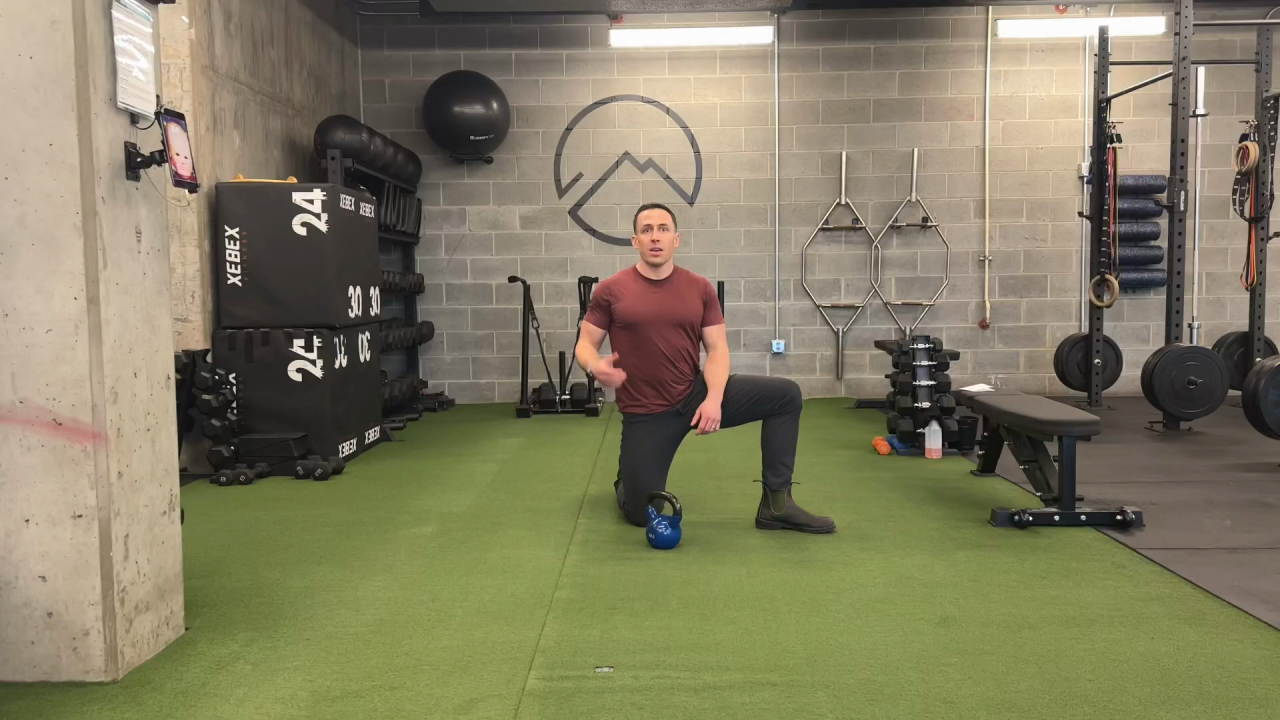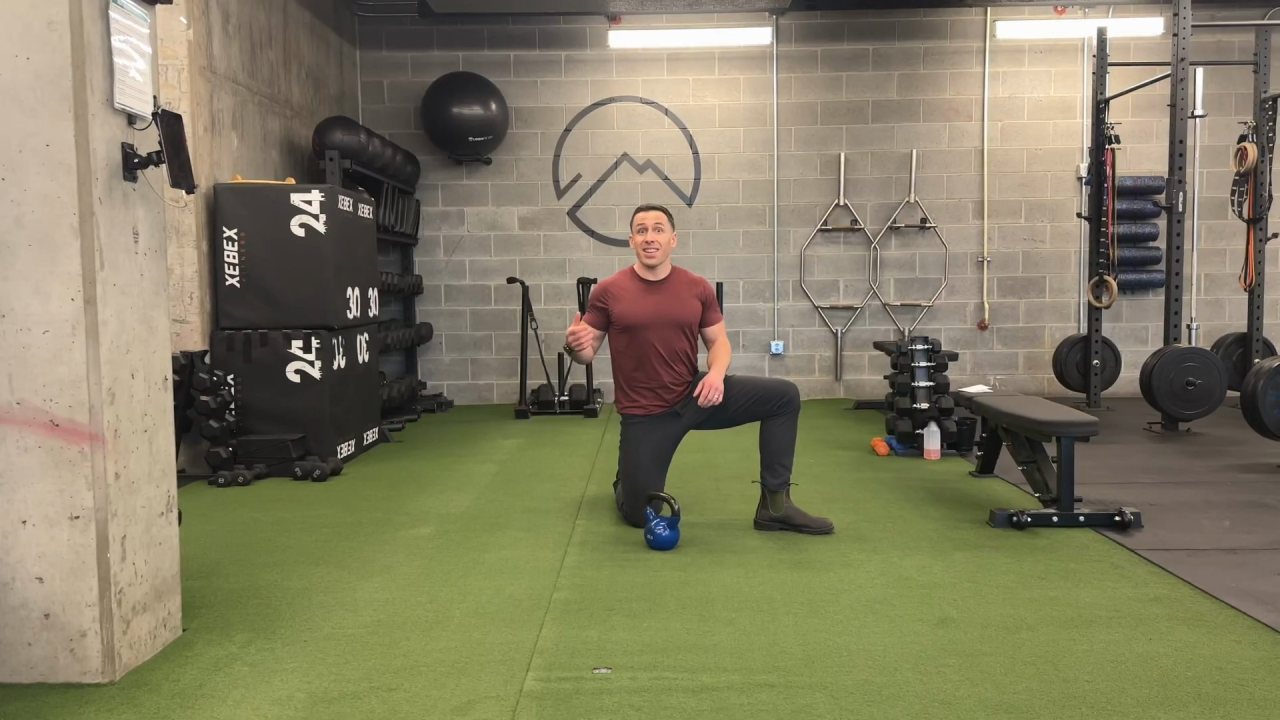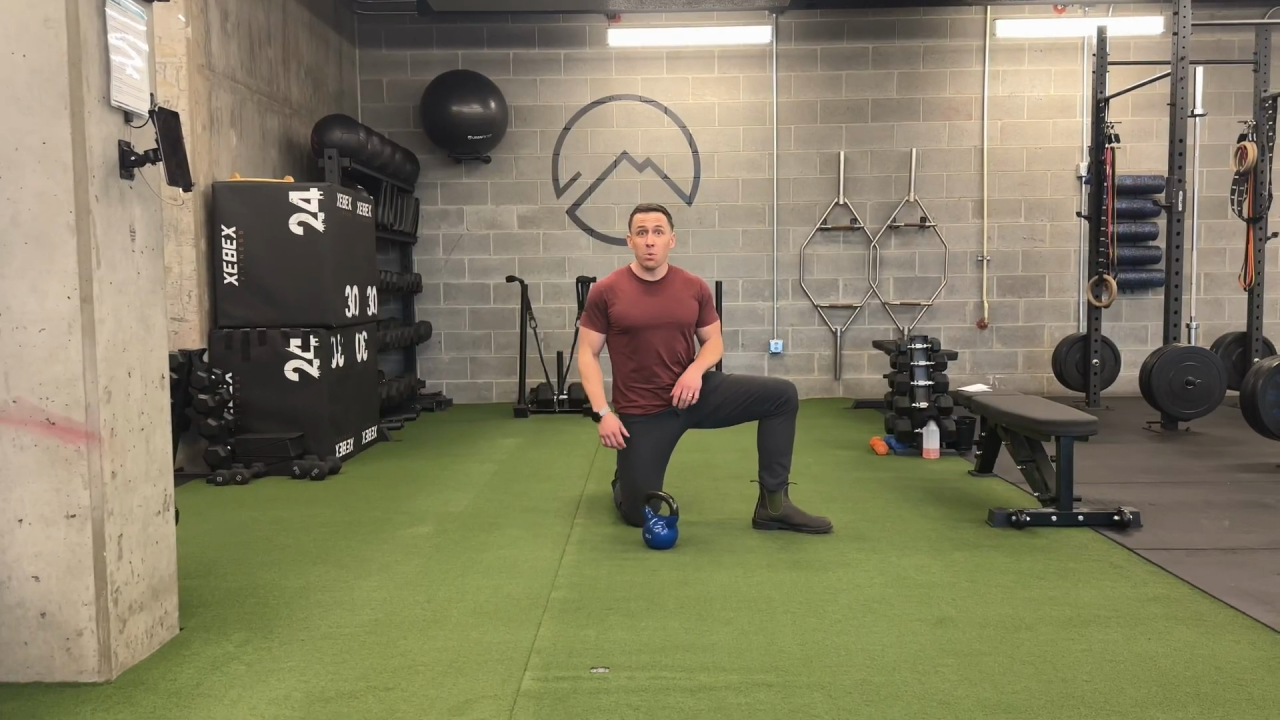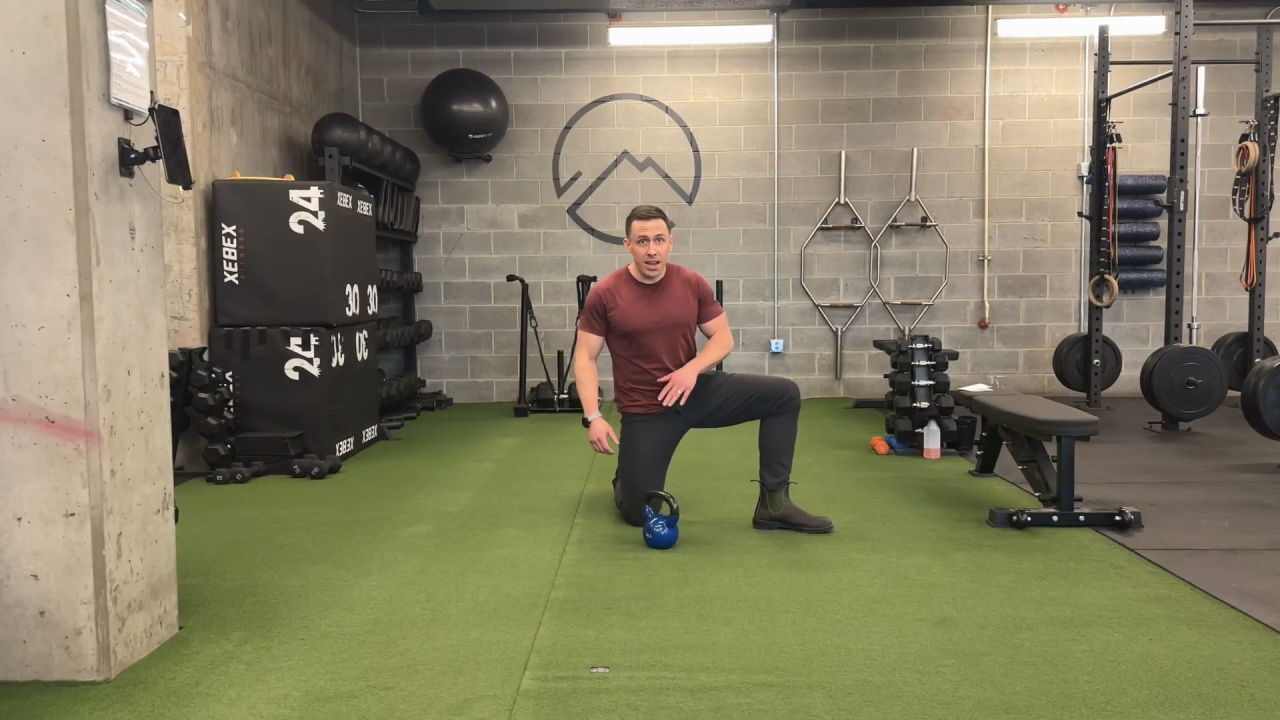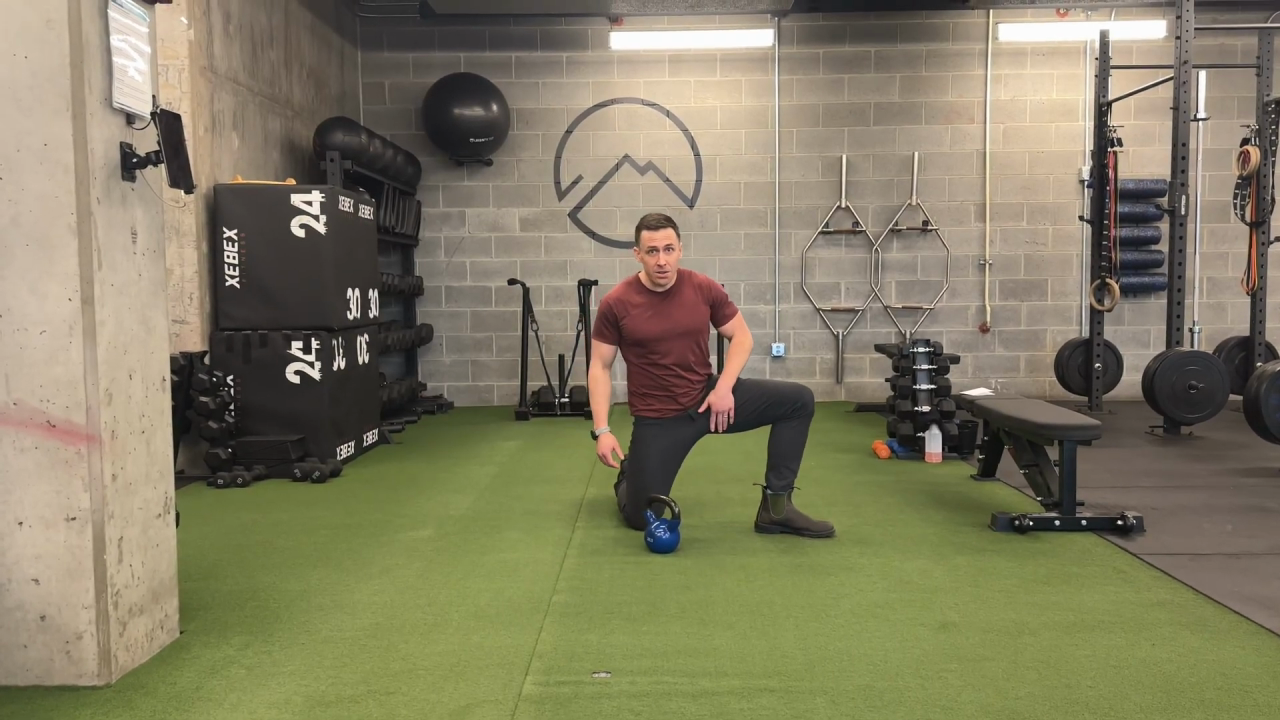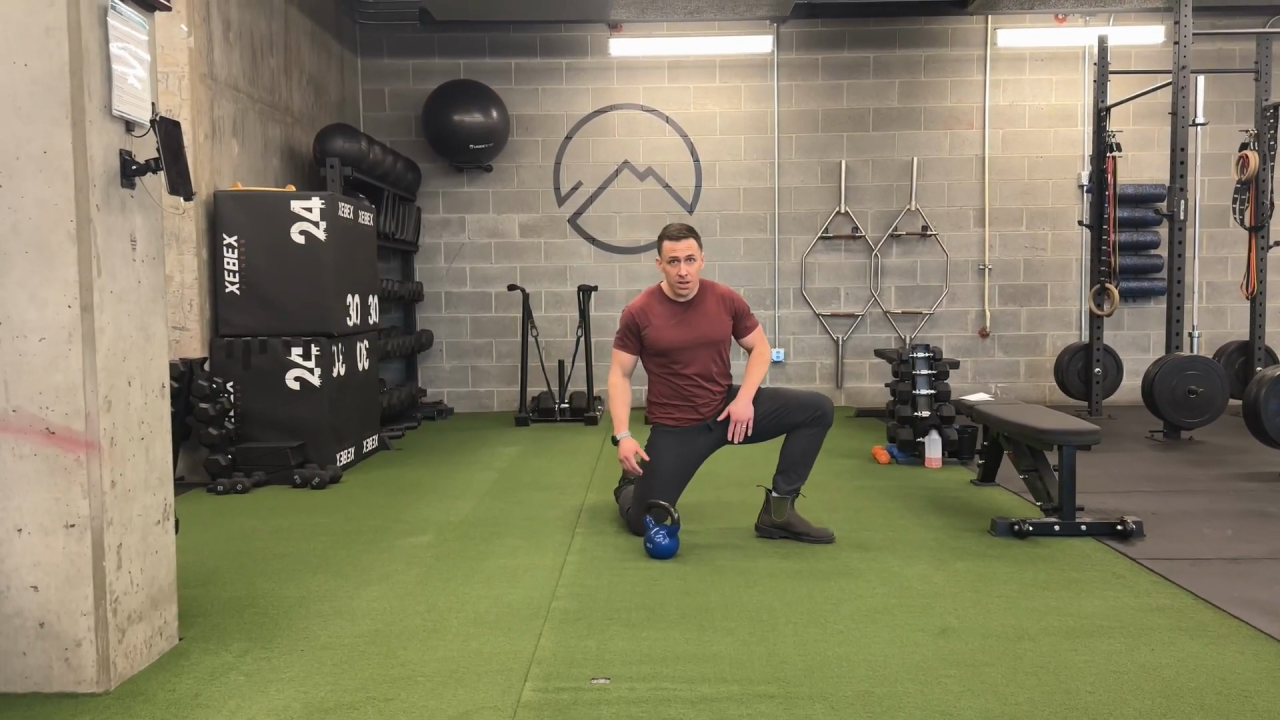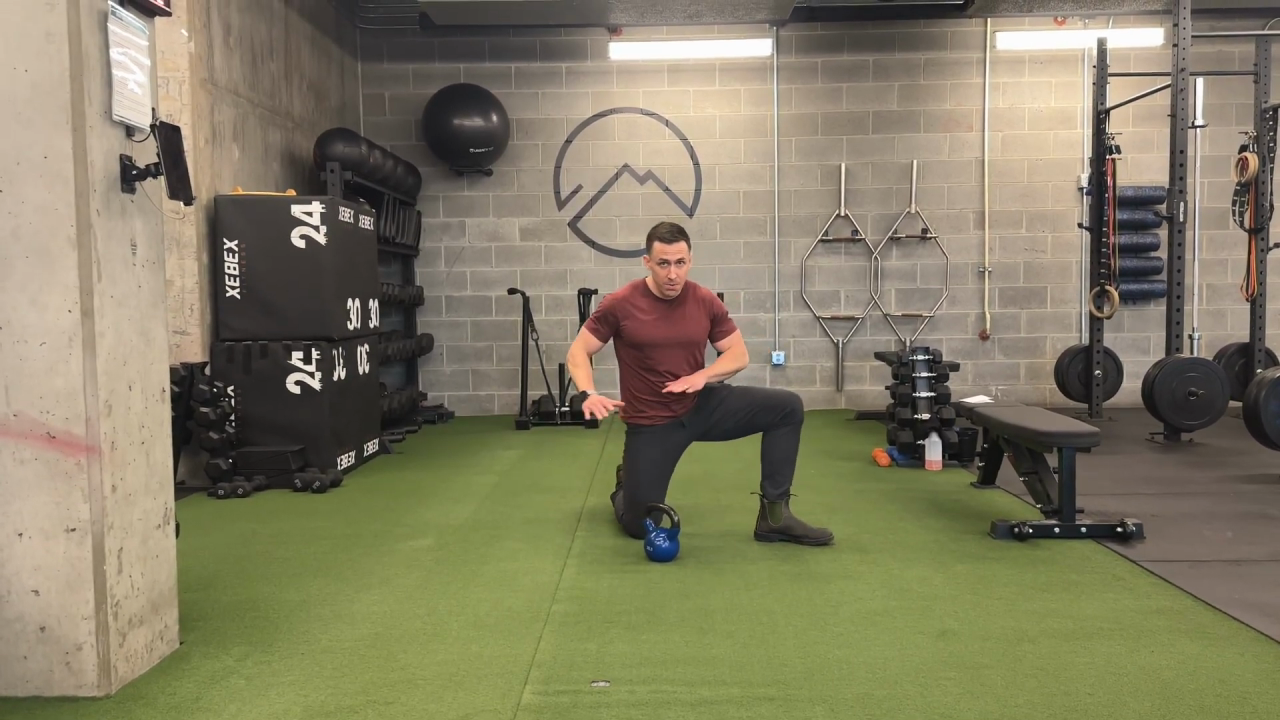
dt=0.5s
person 1, frame 1
left shoulder: (700, 288)
right shoulder: (611, 291)
left elbow: (717, 349)
right elbow: (586, 345)
left wrist: (714, 398)
right wrist: (595, 368)
left hip: (695, 393)
right hip: (645, 413)
left knee: (785, 395)
right knee: (642, 514)
left ankle: (776, 504)
right ankle: (627, 479)
person 1, frame 2
left shoulder: (698, 288)
right shoulder: (609, 292)
left elbow: (719, 341)
right elbow: (587, 348)
left wrist: (717, 372)
right wrist: (576, 347)
left hip: (695, 395)
right hip: (645, 413)
left knee: (784, 396)
right knee: (640, 515)
left ankle: (774, 505)
right ankle: (626, 479)
person 1, frame 3
left shoulder: (694, 287)
right shoulder: (606, 292)
left elbow: (713, 340)
right elbow: (588, 354)
left wrist: (697, 370)
right wrist: (603, 412)
left hip: (693, 394)
right hip: (642, 412)
left knee: (781, 395)
right knee: (639, 514)
left ankle: (773, 504)
right ankle: (625, 477)
person 1, frame 4
left shoulder: (692, 284)
right shoulder: (605, 295)
left elbow: (723, 337)
right elbow: (585, 358)
left wrist: (693, 368)
right wrist: (593, 417)
left hip: (695, 391)
right hip: (645, 411)
left knee: (784, 394)
right knee: (640, 513)
left ankle: (774, 503)
right ankle: (625, 476)
person 1, frame 5
left shoulder: (704, 288)
right shoulder: (616, 304)
left elbow: (741, 337)
right elbow: (600, 367)
left wrist: (724, 387)
right wrist: (601, 430)
left hip: (709, 396)
right hip: (658, 417)
left knee: (798, 400)
right knee: (641, 517)
left ankle: (775, 506)
right ankle: (629, 476)
person 1, frame 6
left shoulder: (726, 299)
right shoulder: (638, 312)
left elbow: (760, 349)
right elbow: (620, 375)
left wrist: (745, 398)
right wrist: (622, 436)
left hip: (727, 408)
right hip: (675, 426)
left knee: (818, 409)
right knee: (644, 522)
left ankle: (778, 509)
right ankle: (629, 487)
person 1, frame 7
left shoulder: (706, 302)
right shoulder: (619, 304)
left elbow: (737, 354)
right elbow: (578, 352)
left wrist: (703, 376)
right wrist: (590, 393)
left hip: (701, 406)
right hip: (651, 424)
left knee: (787, 407)
right knee: (640, 526)
left ankle: (774, 514)
right ankle: (626, 487)
